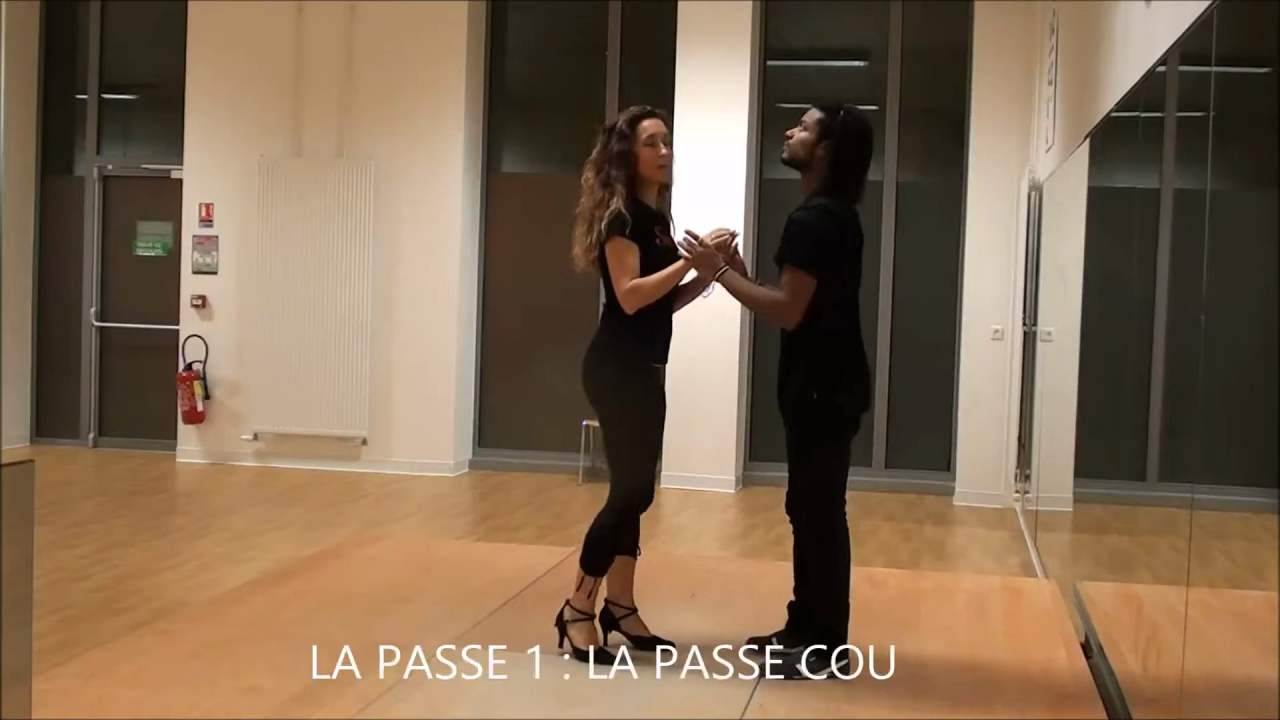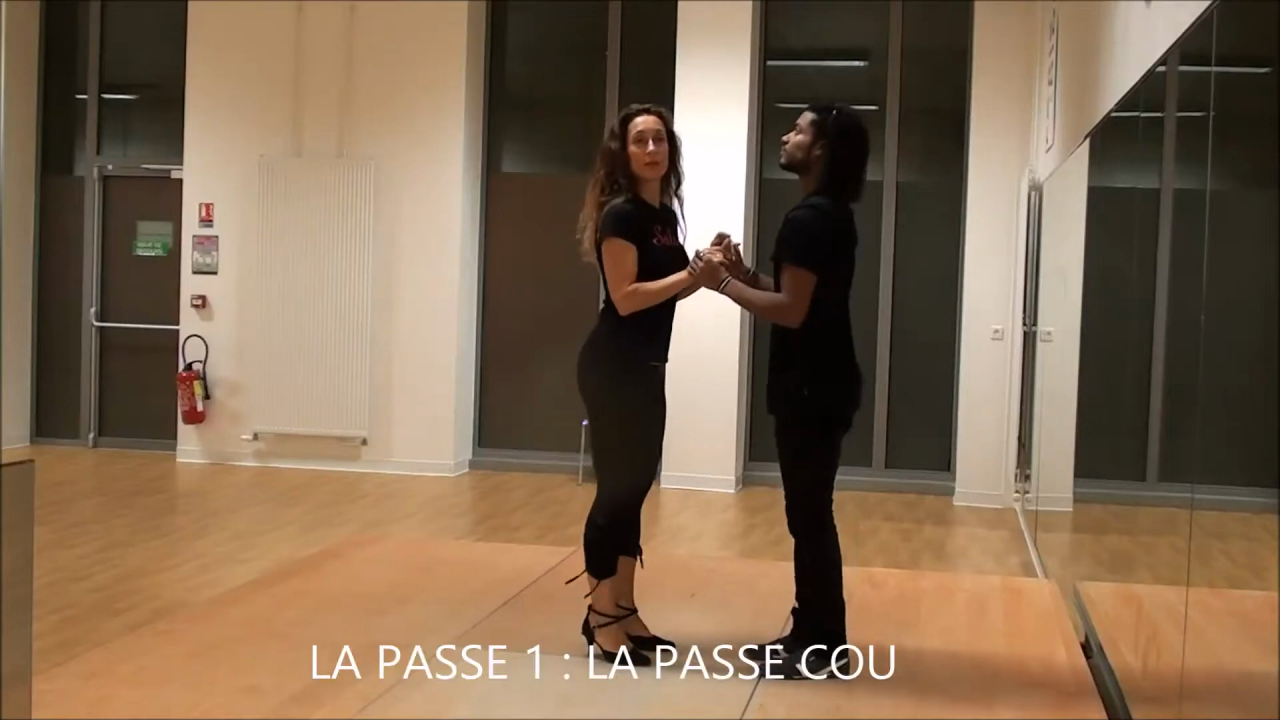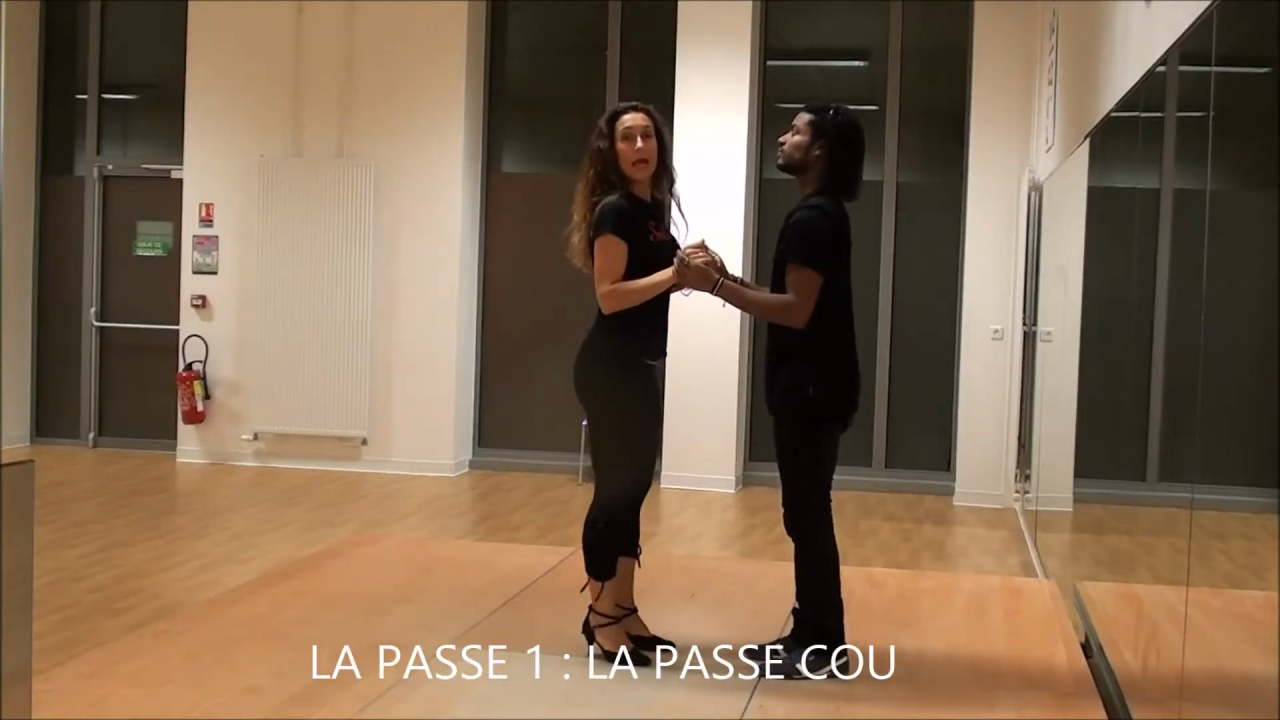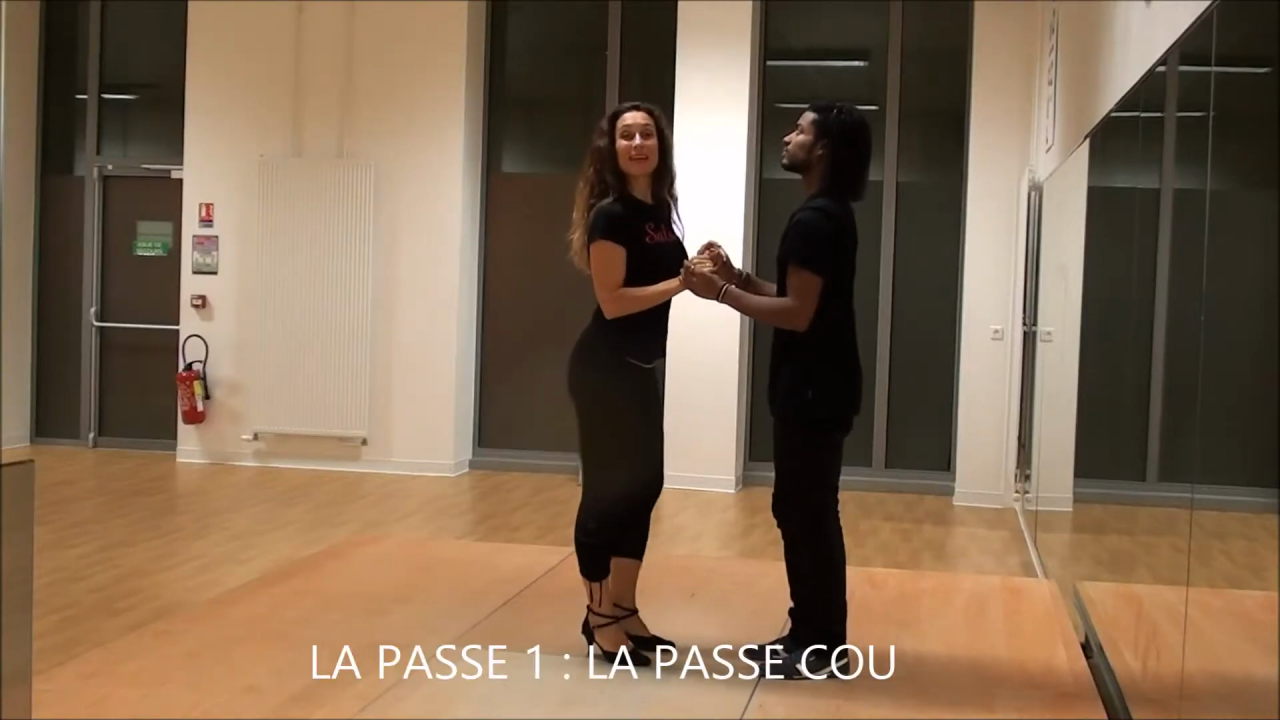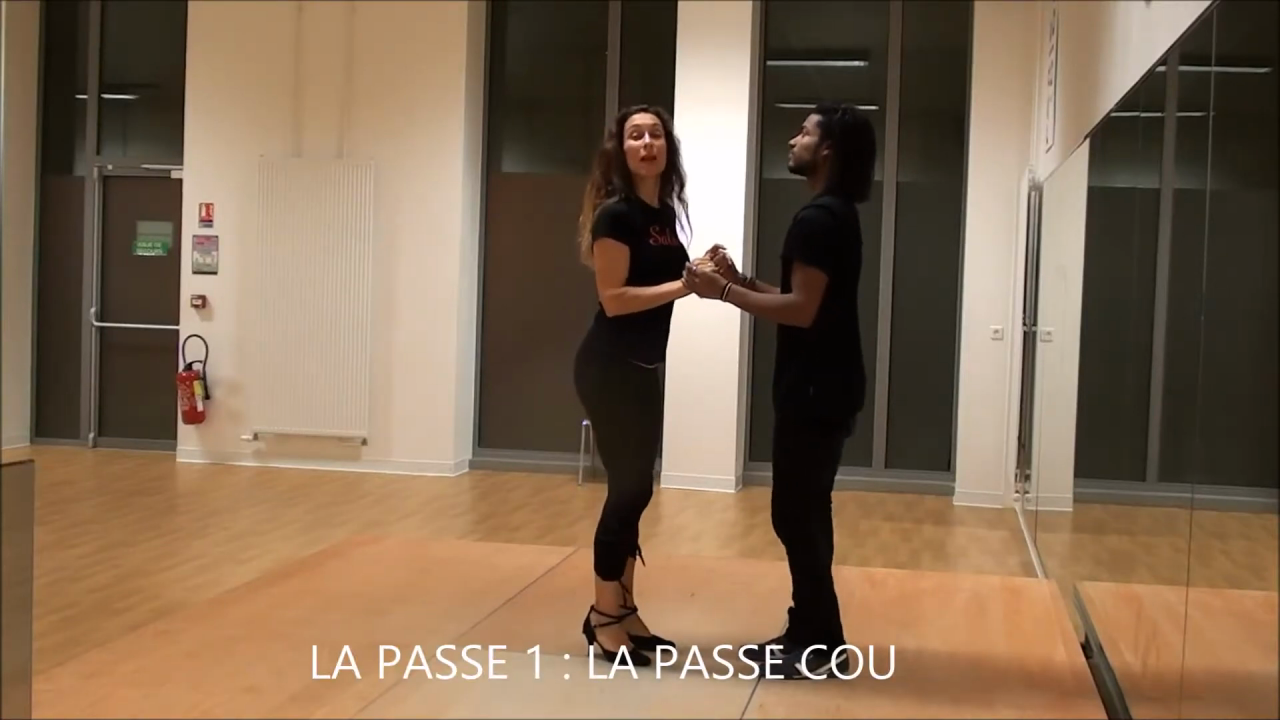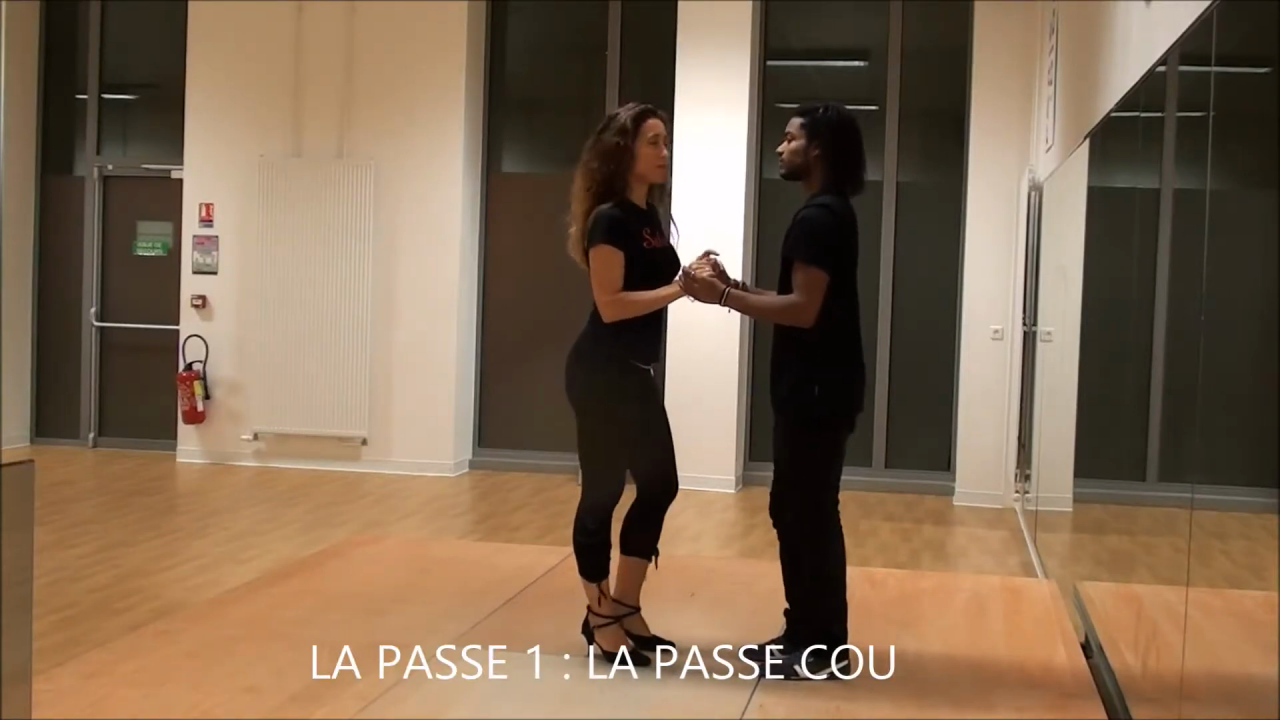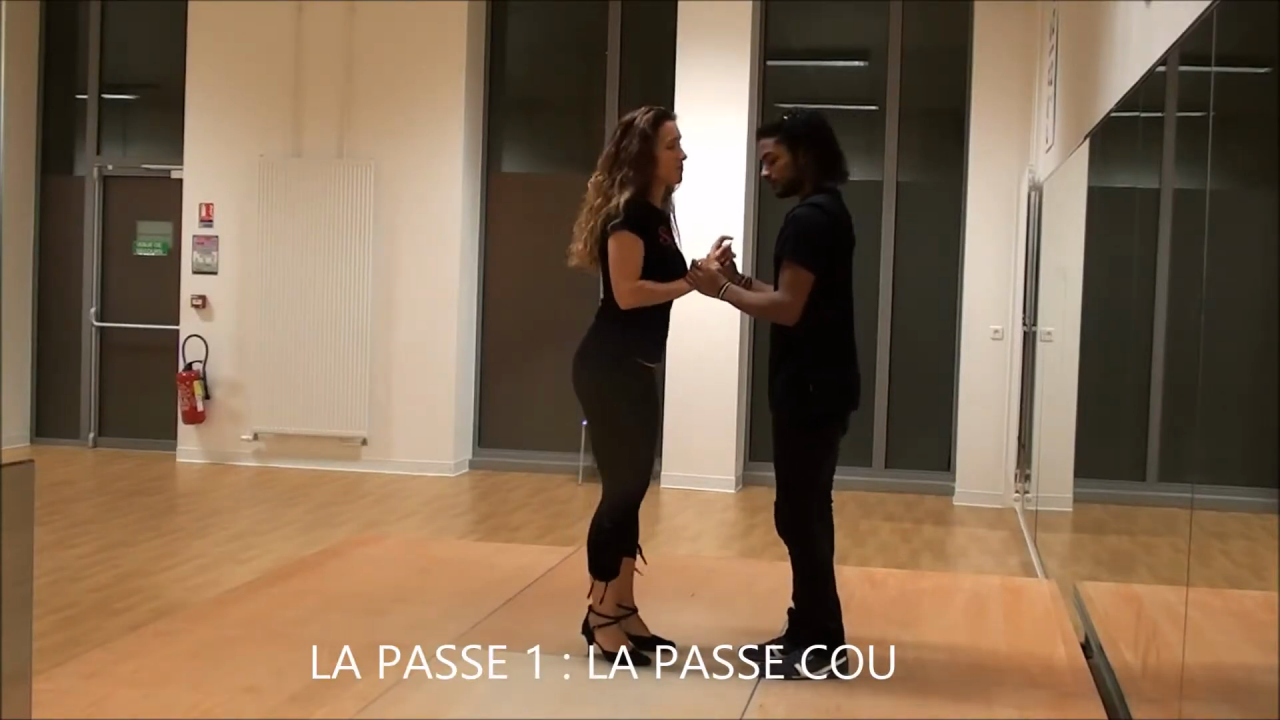
dt=0.7s
person 1, frame 1
left shoulder: (812, 219)
right shoulder: (836, 216)
left elbow: (789, 311)
left wrist: (719, 271)
right wrist: (738, 271)
left hip: (823, 389)
right hip: (823, 384)
left knee: (820, 513)
right knee: (807, 509)
left ankle: (827, 646)
right ankle: (804, 627)
person 1, frame 2
left shoulder: (808, 218)
right shoulder: (830, 215)
left elbow: (792, 310)
left wrist: (722, 283)
right wrist: (743, 272)
left hip: (811, 388)
right hip: (819, 384)
left knee: (809, 515)
right knee: (807, 512)
left ankle: (826, 645)
right ankle: (810, 633)
person 1, frame 3
left shoulder: (811, 218)
right shoulder: (823, 214)
left elbow: (796, 310)
left wrist: (715, 286)
right wrist: (726, 277)
left hip: (813, 389)
right hip: (810, 386)
left knee: (807, 515)
right knee: (805, 512)
left ankle: (824, 645)
right ankle: (809, 633)
person 1, frame 4
left shoulder: (813, 220)
right shoulder: (828, 216)
left elbow: (797, 314)
left wrist: (720, 292)
right wrist: (737, 276)
left hip: (815, 390)
right hip: (810, 387)
left knee: (812, 515)
right knee: (796, 511)
left ankle: (823, 646)
right ankle: (807, 633)
person 1, frame 5
left shoulder: (817, 218)
right shoulder: (836, 215)
left elbow: (801, 309)
left wrist: (722, 291)
right wrist: (740, 279)
left hip: (815, 388)
right hip: (819, 385)
left knee: (795, 514)
right knee: (804, 513)
left ankle: (821, 644)
right ankle: (805, 633)
person 1, frame 6
left shoulder: (819, 218)
right shoulder: (827, 215)
left elbow: (803, 311)
left wrist: (721, 297)
right wrist: (733, 284)
left hip: (818, 392)
right hip: (807, 390)
left knee: (813, 516)
right knee: (789, 511)
left ankle: (825, 647)
right ankle: (802, 633)
person 1, frame 7
left shoulder: (808, 217)
right shoulder: (828, 213)
left elbow: (787, 308)
left wrist: (720, 286)
right wrist: (738, 279)
left hip: (809, 388)
right hip: (820, 386)
left knee: (796, 515)
right knee: (808, 511)
left ankle: (824, 643)
right ankle: (807, 632)
person 2, frame 1
left shoulder: (656, 217)
right shoulder: (621, 215)
right elbow: (631, 296)
left wrist: (709, 273)
right wrist: (690, 259)
left hip: (644, 367)
right hip: (617, 366)
left knee: (634, 489)
right knee: (633, 487)
left ankle: (619, 608)
right ankle: (577, 609)
person 2, frame 2
left shoulder: (665, 214)
right shoulder: (620, 214)
right elbow: (626, 297)
left wrist: (706, 272)
right wrist: (692, 273)
left hip: (646, 366)
right hip: (613, 366)
left knee: (635, 486)
right knee: (617, 486)
left ankle: (623, 609)
right ankle: (601, 614)
person 2, frame 3
left shoulder: (653, 208)
right shoulder: (615, 210)
right elbow: (609, 294)
right wrist: (677, 272)
left hip: (639, 365)
right hip: (610, 366)
left knee: (633, 487)
right knee: (615, 488)
left ankle: (624, 609)
right ankle: (600, 616)
person 2, frame 4
left shoulder: (659, 209)
right shoulder: (611, 214)
right elbow: (612, 301)
right wrist: (683, 282)
left hip: (639, 368)
right hip: (604, 369)
left knee: (645, 486)
right knee: (606, 489)
left ankle: (623, 607)
right ankle: (599, 616)
person 2, frame 5
left shoulder: (664, 213)
right shoulder: (616, 213)
right elbow: (614, 298)
left wrist: (700, 273)
right wrist: (686, 284)
left hip: (642, 366)
right hip: (609, 366)
left knee: (636, 487)
right knee: (629, 487)
left ankle: (624, 610)
right ankle: (603, 617)
person 2, frame 6
left shoulder: (650, 214)
right shoulder: (611, 219)
right elbow: (610, 305)
right wrist: (678, 289)
left hip: (635, 371)
right hip: (601, 372)
left knee: (660, 484)
right knee: (603, 490)
left ankle: (624, 606)
right ankle: (600, 616)
person 2, frame 7
left shoulder: (654, 215)
right shoulder: (629, 212)
right elbow: (627, 292)
right wrist: (694, 280)
left hip: (634, 369)
right hip: (609, 368)
left knee: (630, 488)
right knee: (622, 487)
left ankle: (622, 610)
right ankle: (601, 614)
